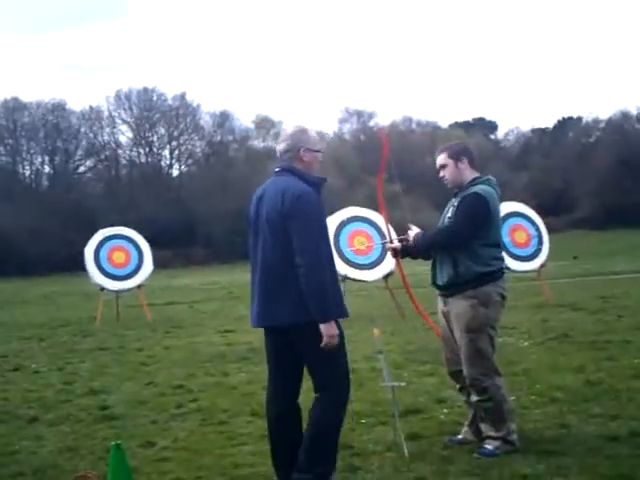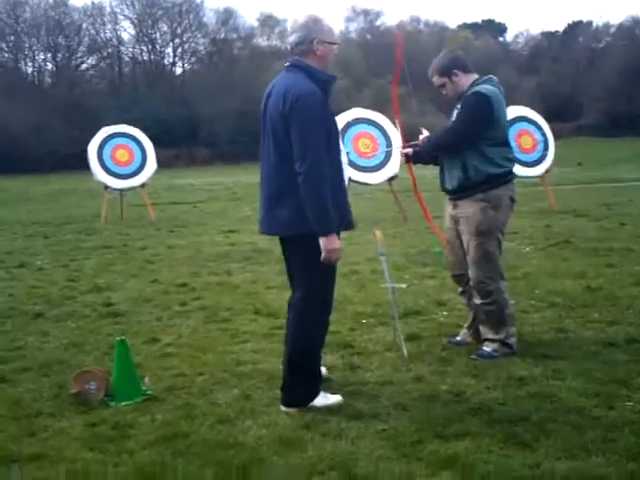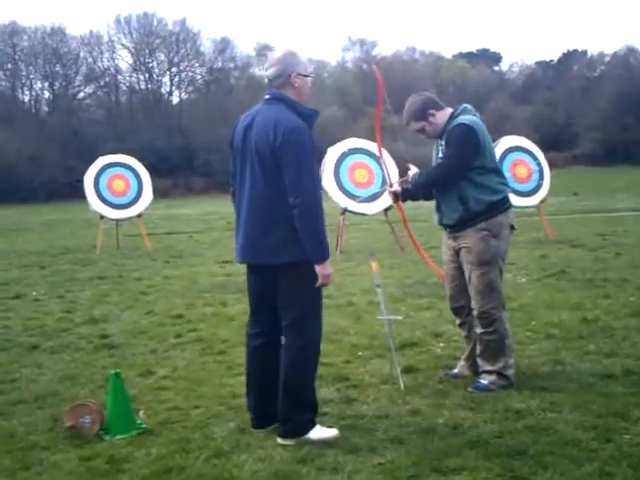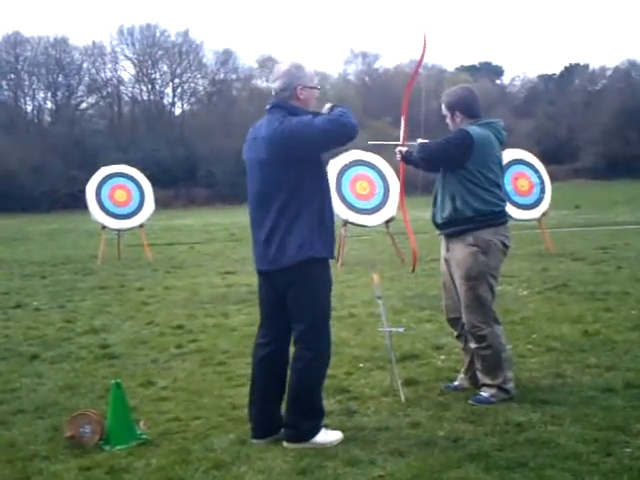
dt=1s
person 1, frame 1
left shoulder: (262, 193)
right shoulder: (301, 194)
right elbow: (313, 261)
right wrist: (327, 316)
left hip: (271, 311)
right hip: (304, 313)
left knee: (282, 392)
right knee: (333, 387)
person 1, frame 2
left shoulder: (278, 86)
right shoulder: (307, 93)
right elbow: (312, 168)
right wrist: (327, 229)
left hip: (286, 212)
right hip: (307, 218)
left knee: (302, 296)
right knee: (312, 302)
left ankle: (300, 370)
right ankle: (299, 391)
person 1, frame 3
left shoulder: (246, 121)
right shoulder: (292, 126)
left elbow: (237, 184)
right elbow: (304, 198)
right wrist: (320, 255)
left hip: (256, 245)
right hip: (290, 248)
left knee: (263, 329)
right knee: (301, 334)
left ankle: (263, 412)
right ankle: (295, 424)
person 1, frame 4
left shoulder: (259, 132)
right shoulder: (292, 129)
right elbow: (347, 127)
left wrist: (319, 117)
right wrist: (332, 109)
left hip: (270, 253)
right hip: (302, 254)
left knee: (270, 339)
right knee: (311, 342)
left ankle: (264, 424)
right ankle: (301, 429)
person 2, frame 1
left shoulder: (478, 197)
right shoulder: (462, 197)
left elbow: (451, 237)
right elbow: (444, 242)
left wrist: (419, 238)
right wrist: (407, 248)
left hip: (476, 293)
right hip: (455, 293)
left knee: (479, 369)
right knee: (459, 368)
left ankle: (502, 435)
right ankle: (479, 426)
person 2, frame 2
left shoulder: (481, 97)
right shoulder: (470, 99)
left elbow: (453, 138)
right elbow: (452, 146)
left wrist: (426, 142)
right wrist: (418, 154)
left hip: (485, 197)
right hip: (462, 196)
left knee: (483, 272)
right knee: (461, 270)
left ankle: (500, 338)
right ankle: (477, 328)
person 2, frame 3
left shoulder: (464, 128)
right shoulder: (447, 135)
left elbow: (445, 174)
right elbow: (438, 181)
left wrist: (414, 180)
right wrist: (406, 190)
left hip: (484, 225)
right hip: (457, 227)
left knee: (485, 303)
right knee: (460, 301)
left ankle: (498, 370)
right ankle: (473, 361)
person 2, frame 4
left shoulder: (469, 138)
right shoulder: (476, 138)
left elbow: (429, 155)
right elbow: (439, 161)
left wrist: (412, 151)
right wrist: (411, 155)
left hip: (478, 238)
right hip: (460, 236)
left knee: (478, 316)
right knee: (458, 314)
left ankle: (498, 383)
right ankle: (473, 374)
